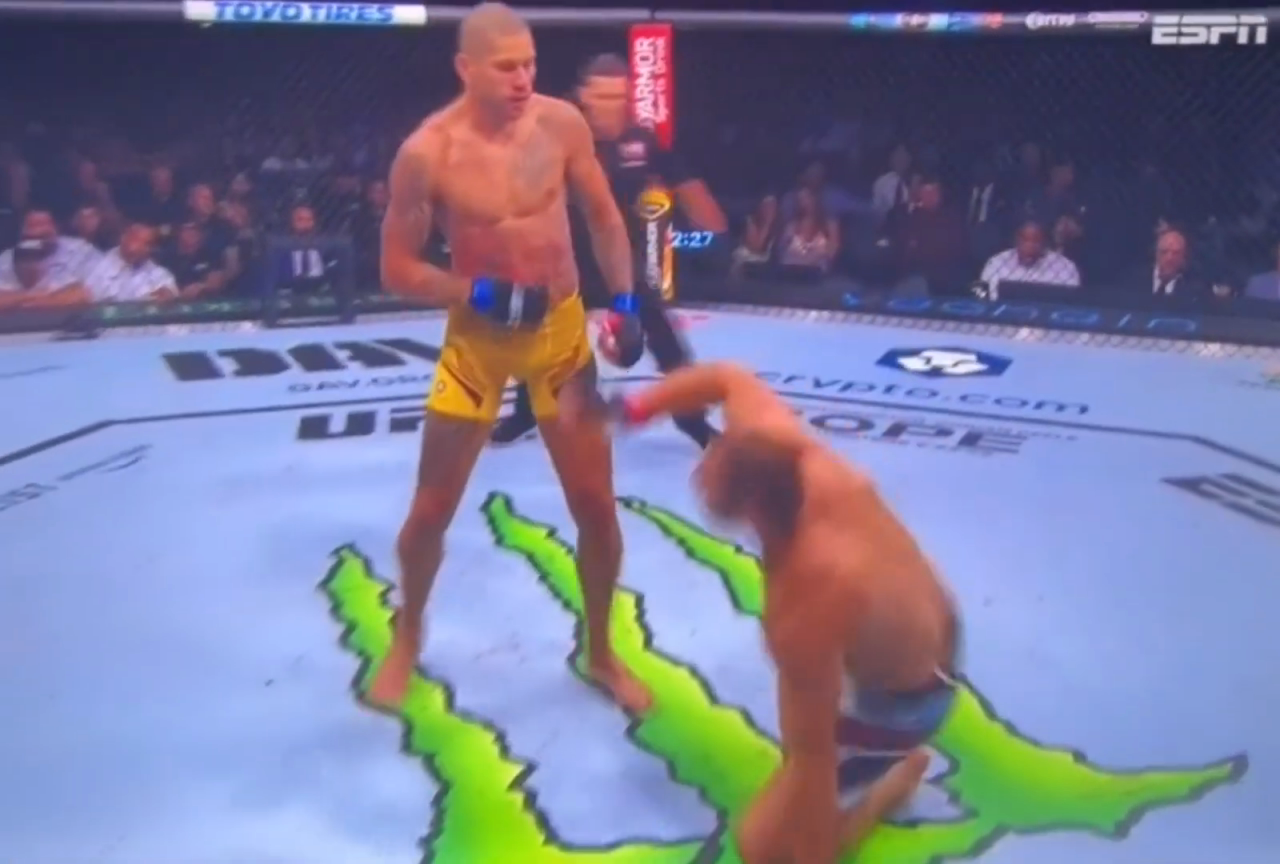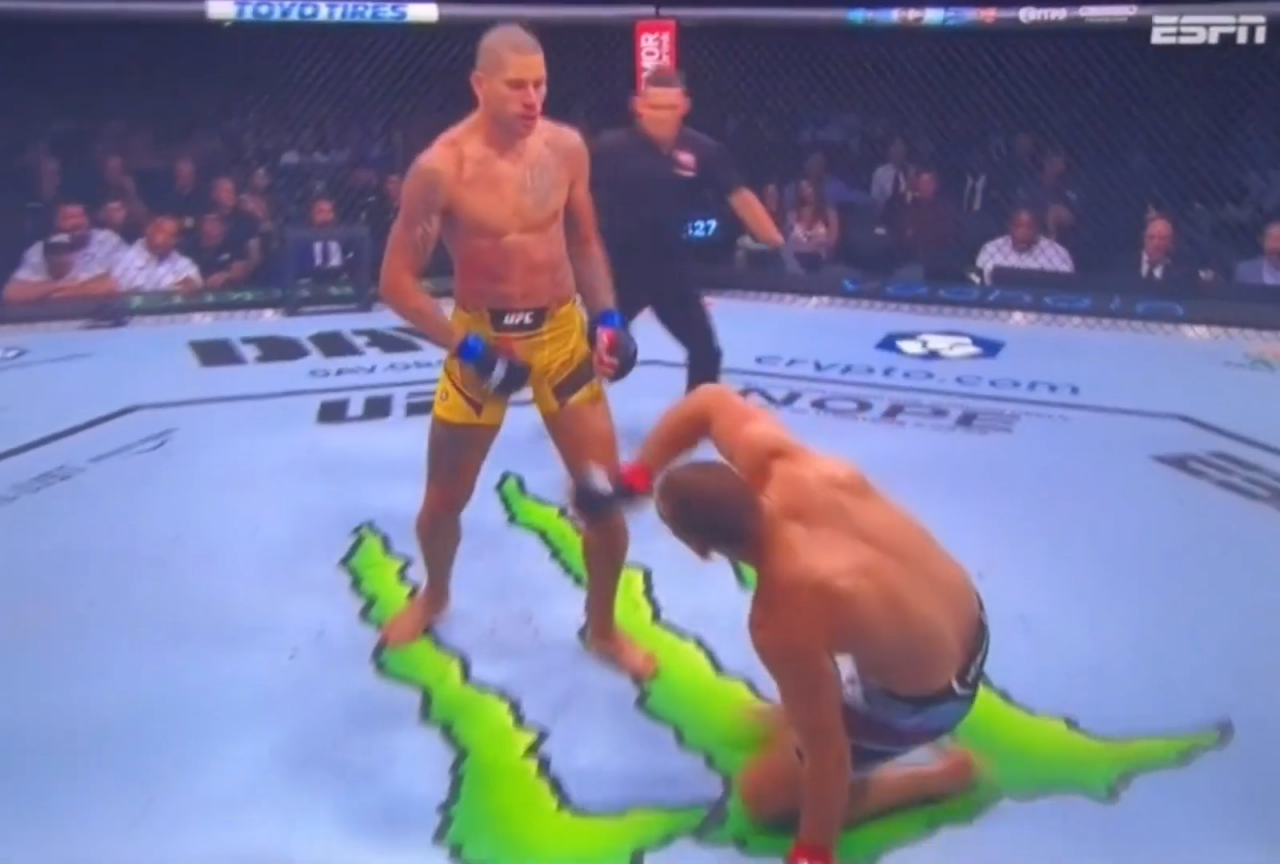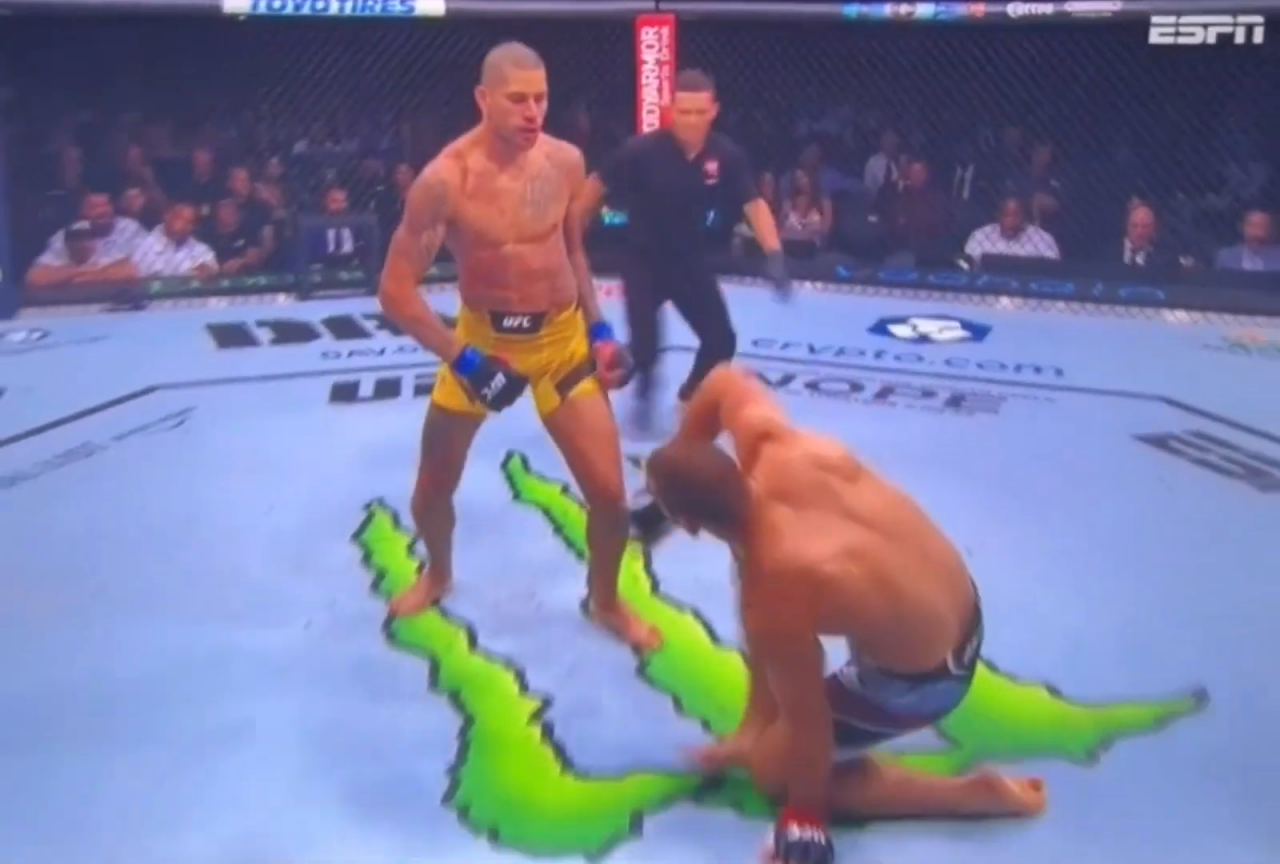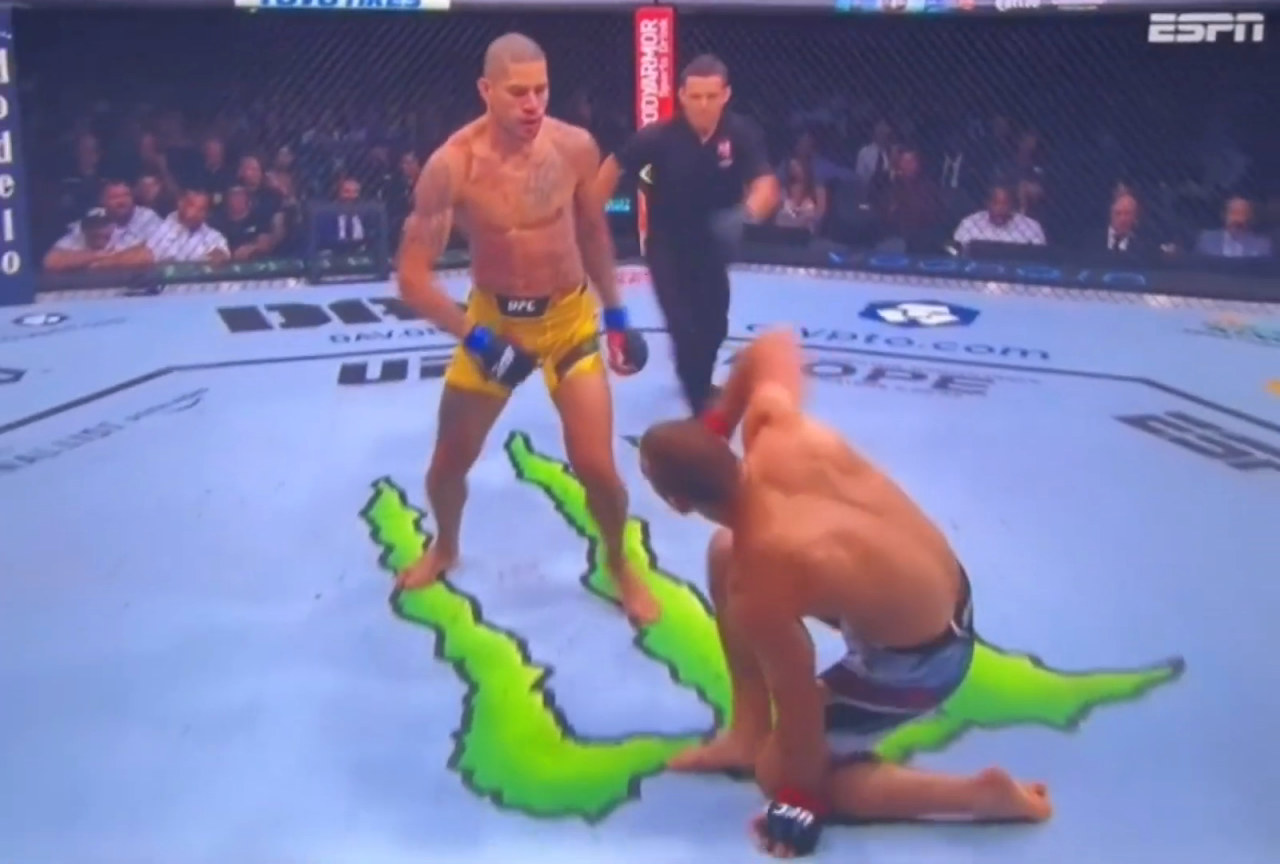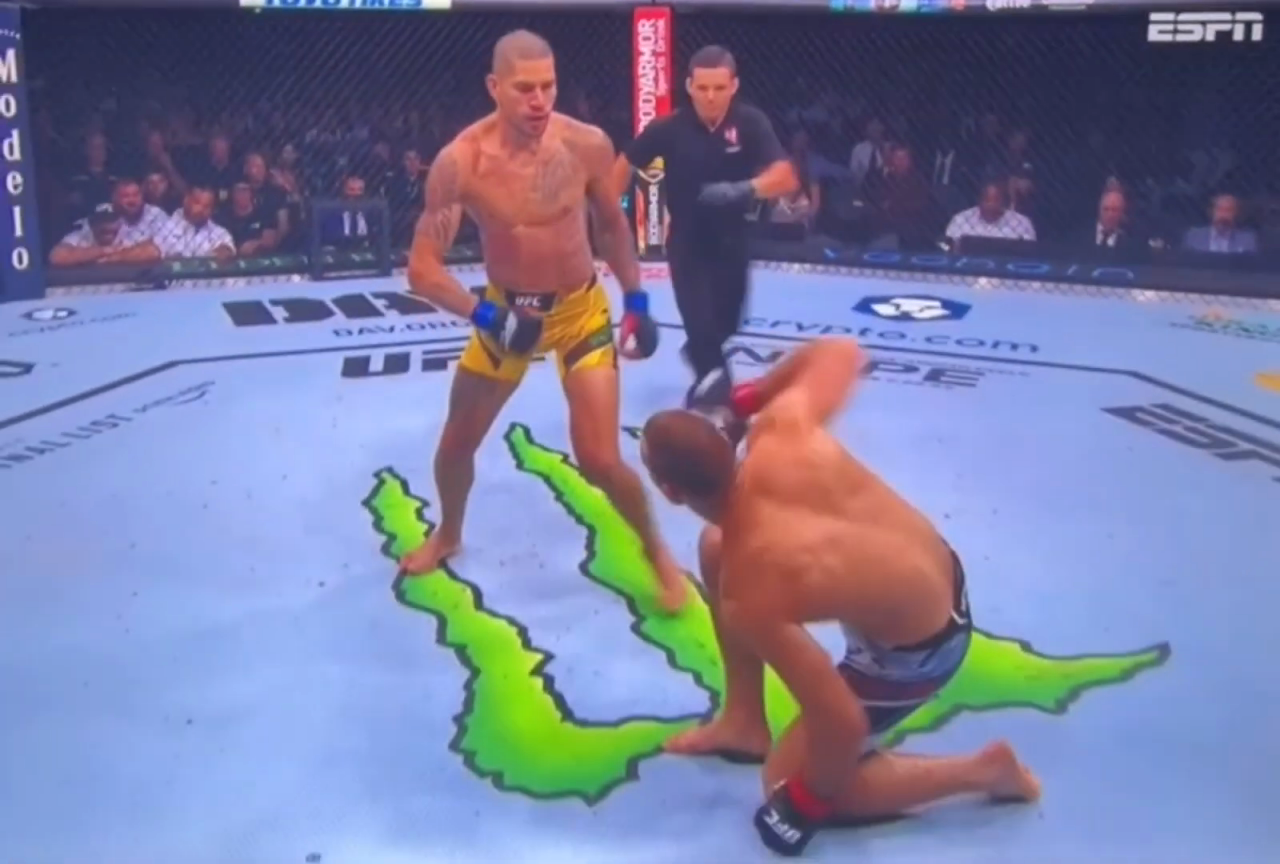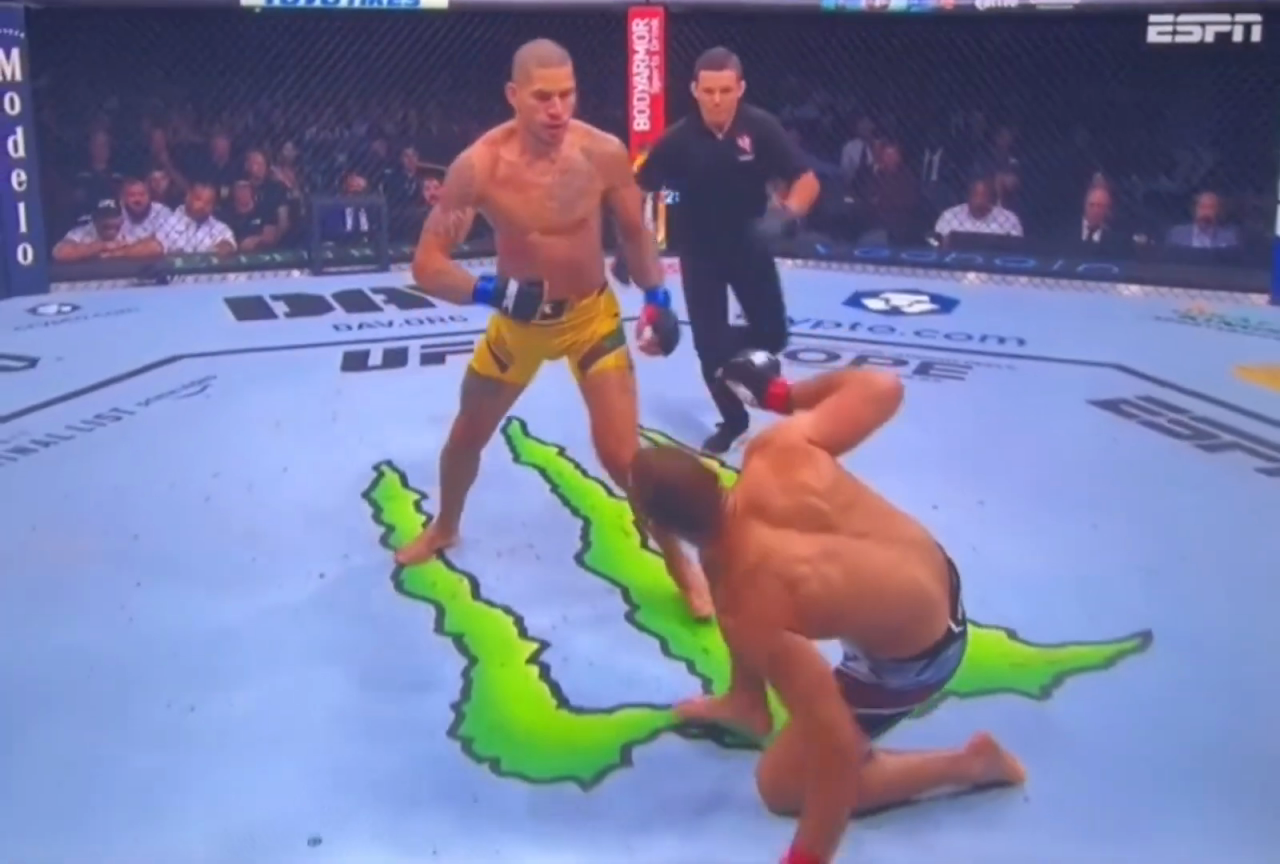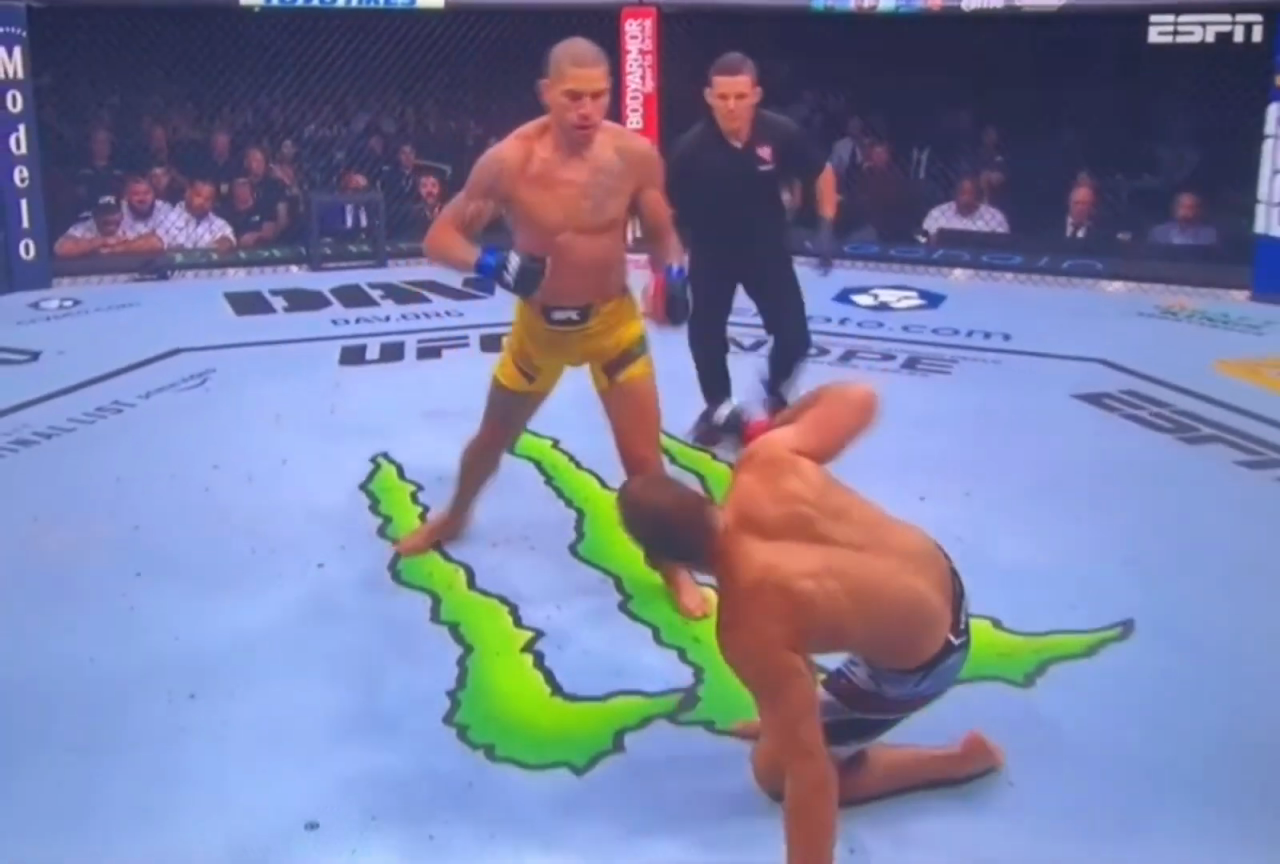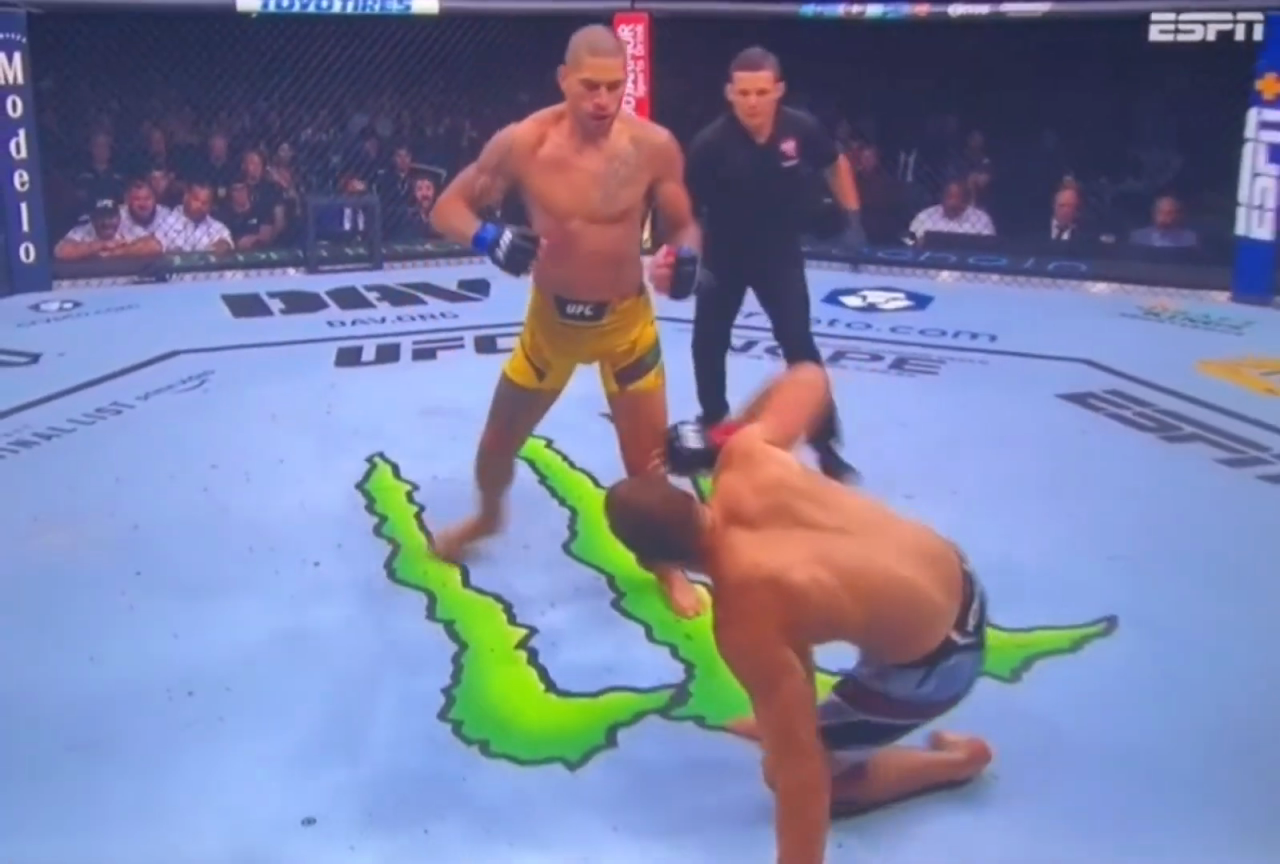
dt=0.2s
person 1, frame 1
left shoulder: (561, 124)
right shoulder: (426, 153)
left elbow: (604, 219)
right elbow: (397, 270)
left wrist: (624, 303)
right wrist: (481, 294)
left hip: (561, 330)
right hip: (478, 336)
left knee: (595, 507)
right knee: (430, 513)
left ankle: (601, 654)
right ankle: (407, 638)
person 1, frame 2
left shoulder: (565, 148)
right shoulder: (440, 168)
right elbow: (396, 282)
left wrist: (609, 318)
right wrist: (469, 349)
left hip: (561, 334)
right hip: (482, 343)
right knee: (443, 504)
left ankle: (602, 627)
right ankle: (434, 595)
person 1, frame 3
left shoulder: (566, 162)
right shoulder: (445, 179)
right elbow: (396, 291)
left wrist: (600, 330)
right wrist: (464, 362)
left hip: (560, 336)
right hip: (483, 341)
left knee: (609, 491)
right knee: (432, 489)
left ankle: (606, 599)
right ankle: (438, 574)
person 1, frame 4
left shoulder: (576, 147)
right shoulder: (451, 166)
right elbow: (413, 277)
left wrist: (616, 316)
right wrist: (478, 341)
left hip: (569, 316)
right hip: (493, 319)
left knee: (597, 468)
right knee: (448, 464)
left ankle: (619, 563)
right ankle: (444, 548)
person 1, frame 5
left shoulder: (588, 145)
right shoulder: (460, 161)
left elbow: (613, 225)
right elbow: (422, 269)
left wrist: (636, 302)
right wrist: (488, 317)
left hip: (579, 310)
right hip: (505, 311)
left knee: (599, 459)
right knee: (456, 443)
left ankle: (655, 549)
right ankle: (448, 533)
person 1, frame 6
left shoulder: (605, 154)
right shoulder: (477, 166)
left elbow: (635, 234)
right elbow: (427, 264)
left wrist: (657, 298)
right wrist: (489, 290)
left hip: (591, 315)
right hip: (517, 316)
left knee: (624, 457)
right knee: (465, 438)
left ankle: (679, 564)
right ankle: (445, 526)
person 1, frame 7
left shoulder: (635, 155)
right shoulder: (509, 160)
left elbow: (661, 234)
right elbow: (439, 238)
left wrist: (673, 277)
right wrist: (493, 264)
left hip: (614, 322)
right hip: (539, 322)
left knee: (644, 464)
right knee: (490, 442)
left ankle: (673, 567)
right ankle: (452, 518)
person 1, frame 8
left shoulder: (654, 147)
right shoulder: (522, 143)
left elbow: (683, 225)
right elbow: (445, 207)
left wrist: (686, 257)
right wrist: (488, 238)
left hip: (626, 321)
right hip: (550, 319)
left knee: (645, 469)
right knee: (498, 443)
left ankle: (667, 565)
right ankle: (488, 516)
person 2, frame 1
left shoulder: (801, 613)
right shoulder: (800, 458)
left elbow: (811, 758)
right elbow: (733, 380)
right wrist: (630, 410)
left hip: (902, 704)
left ankle: (898, 770)
person 2, frame 2
left shoulder: (782, 621)
right shoulder: (784, 464)
left elbow: (827, 756)
right elbow: (712, 402)
right wrist: (632, 481)
left hip: (920, 703)
left knee: (761, 792)
left ankle: (944, 773)
person 2, frame 3
left shoulder: (774, 605)
right shoulder: (769, 441)
left elbow: (812, 727)
right elbow: (725, 382)
left wrist: (804, 820)
right wrist: (676, 468)
left hip: (920, 683)
left knee: (775, 771)
left ankle: (975, 793)
right ankle: (757, 729)
person 2, frame 4
left shoulder: (758, 587)
right shoulder: (775, 427)
left elbow: (801, 715)
right elbow: (775, 344)
left wrist: (798, 799)
right wrist: (715, 422)
left hip: (918, 659)
right hip: (947, 587)
left knee: (777, 772)
right knee: (722, 554)
left ankle: (980, 793)
right ankle: (746, 734)
person 2, frame 5
left shoulder: (750, 594)
right shoulder: (782, 431)
left elbow: (844, 722)
right elbow: (841, 350)
left wrist: (809, 800)
right wrist: (748, 396)
left hip: (917, 651)
right hip: (938, 570)
left knee: (786, 781)
right knee: (714, 547)
left ankle: (982, 770)
right ankle: (743, 722)
person 2, frame 6
left shoulder: (750, 612)
right shoulder: (777, 452)
left elbow: (838, 747)
right elbow: (884, 387)
right wrist: (786, 394)
left hip: (912, 659)
right hip: (936, 575)
left knee: (782, 785)
right knee: (716, 553)
left ankle: (969, 762)
right ankle: (746, 702)
person 2, frame 7
left shoulder: (749, 630)
right shoulder: (765, 465)
left elbow: (809, 773)
right elbow: (857, 397)
right wrist: (766, 429)
left hip: (914, 668)
right hip: (940, 580)
left knee: (773, 771)
left ankle: (959, 758)
right ankle: (783, 714)
person 2, frame 8
left shoulder: (744, 624)
right shoulder: (746, 459)
left elbow: (803, 773)
right elbow: (808, 378)
right wrist: (722, 437)
left hip: (931, 665)
right hip: (955, 580)
left knee: (785, 773)
left ankle: (955, 761)
right ankle: (800, 713)
person 3, frame 1
left shoulder: (644, 141)
left elbow: (686, 186)
left wrist: (717, 234)
right hip: (573, 265)
left knee: (668, 348)
left ankle: (692, 421)
right ankle: (524, 413)
person 3, frame 2
left shoulder: (700, 150)
right shoulder: (613, 146)
left elbow: (740, 198)
left wrist: (779, 247)
left hip: (667, 268)
right hip: (617, 267)
left knee: (705, 349)
person 3, frame 3
left shoulder: (726, 154)
right shoulder: (640, 149)
left elbow: (754, 205)
right elbow: (597, 185)
left wrist: (774, 256)
left hip: (688, 259)
right hip: (643, 261)
left knee: (721, 340)
right knee: (646, 341)
left ankle: (695, 398)
right ankle: (644, 394)
person 3, frame 4
left shoulder: (741, 135)
right shoulder: (659, 136)
left elbow: (765, 186)
right elbow: (614, 167)
left wrist: (743, 215)
left hip: (711, 247)
right hip: (666, 248)
left knee: (714, 327)
right knee: (686, 328)
left ankle: (698, 383)
person 3, frame 5
left shoulder: (751, 123)
right shoulder: (669, 128)
left elbow: (785, 178)
right elbow: (627, 164)
left wrist: (743, 190)
left hip: (731, 239)
right hip: (687, 242)
left knee: (727, 320)
right knee: (701, 324)
left ankle: (706, 366)
person 3, frame 6
left shoulder: (762, 128)
right shoulder: (678, 139)
left elbow: (807, 182)
right elbow: (642, 189)
left wrist: (783, 217)
left hip: (751, 248)
right hip: (699, 251)
left knee: (772, 334)
right knee: (708, 340)
left ankle: (727, 348)
right ankle: (732, 418)
person 3, frame 7
left shoulder: (781, 133)
right shoulder: (692, 147)
left elbow: (822, 173)
right elbow: (667, 208)
left wrist: (825, 228)
left hip: (767, 249)
right hip: (710, 255)
left knee: (794, 339)
right knee: (704, 339)
left ankle: (775, 392)
right ankle: (720, 411)
person 3, frame 8
left shoulder: (802, 129)
right shoulder: (710, 143)
left elbow: (834, 162)
left wrist: (852, 218)
left hip: (780, 255)
right hip: (723, 257)
left knee: (799, 347)
right knee: (708, 343)
left ankle: (823, 444)
right ankle: (715, 419)
